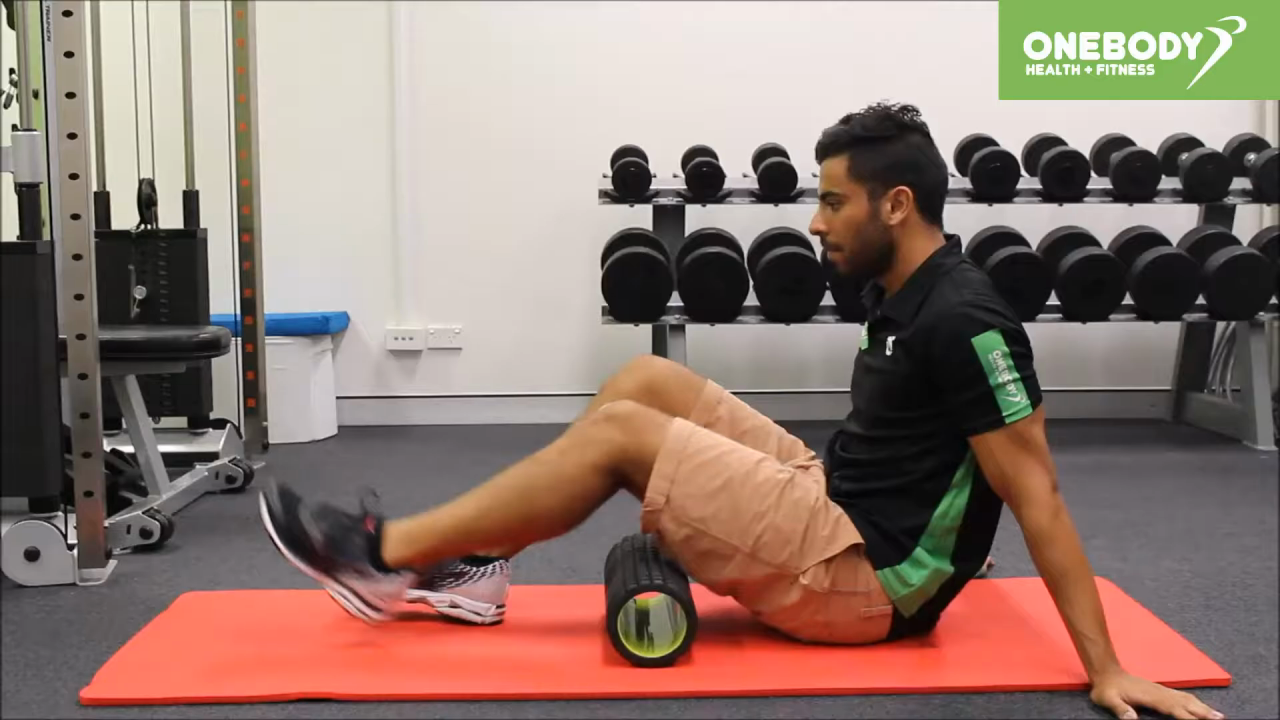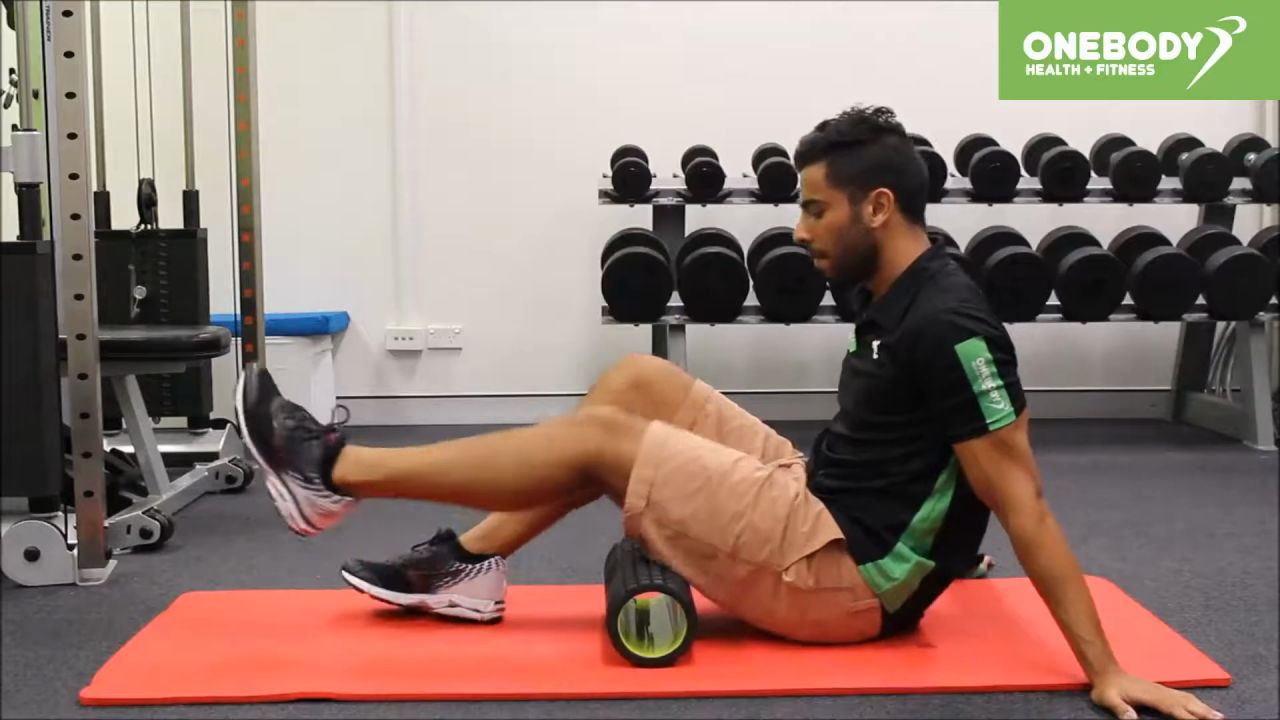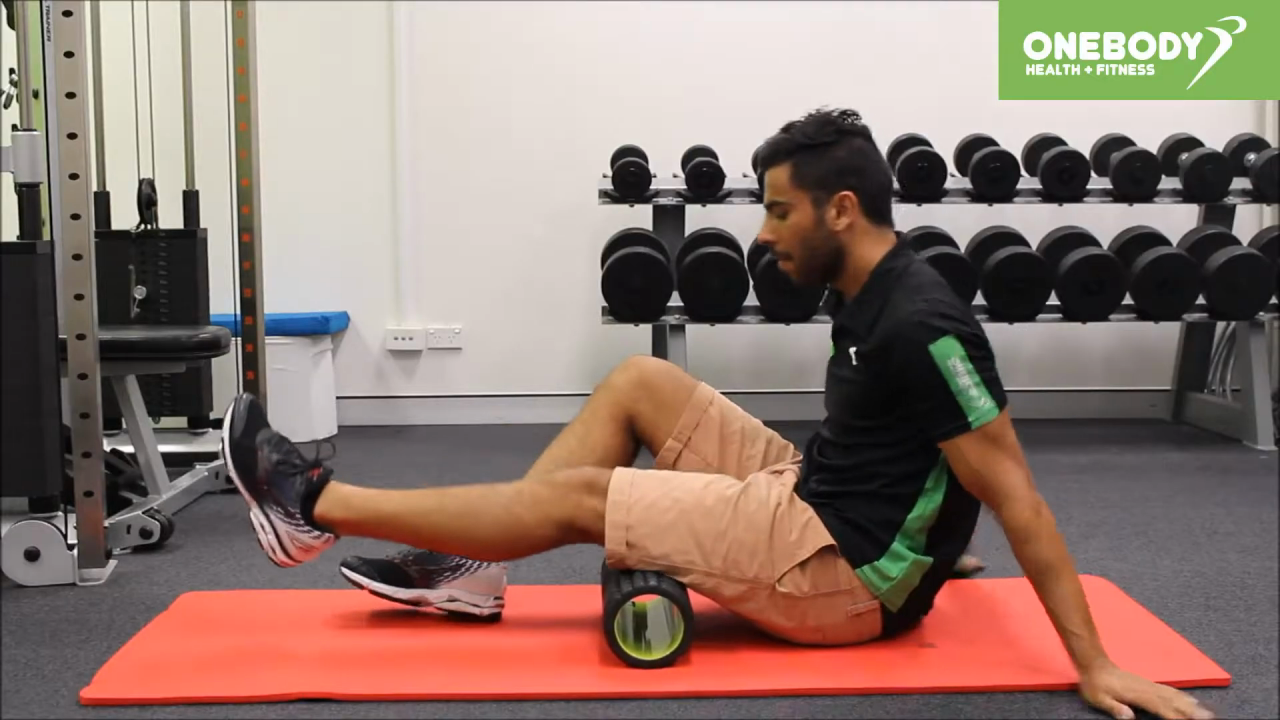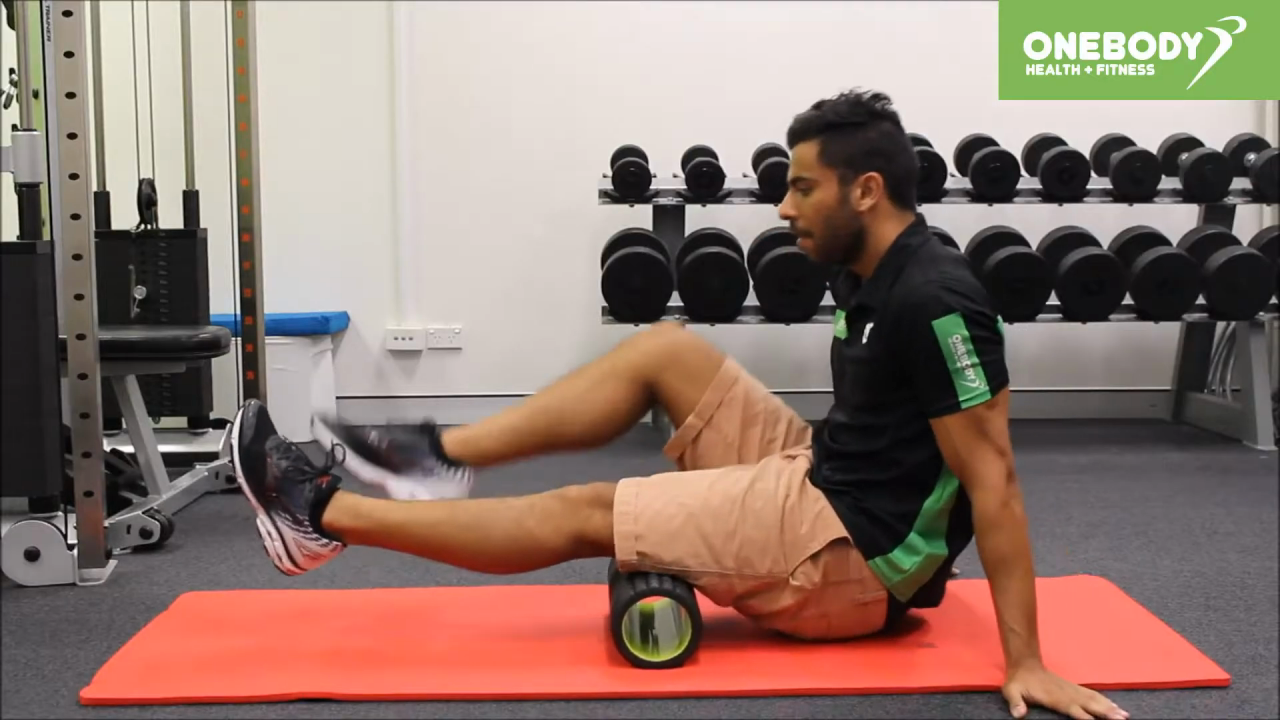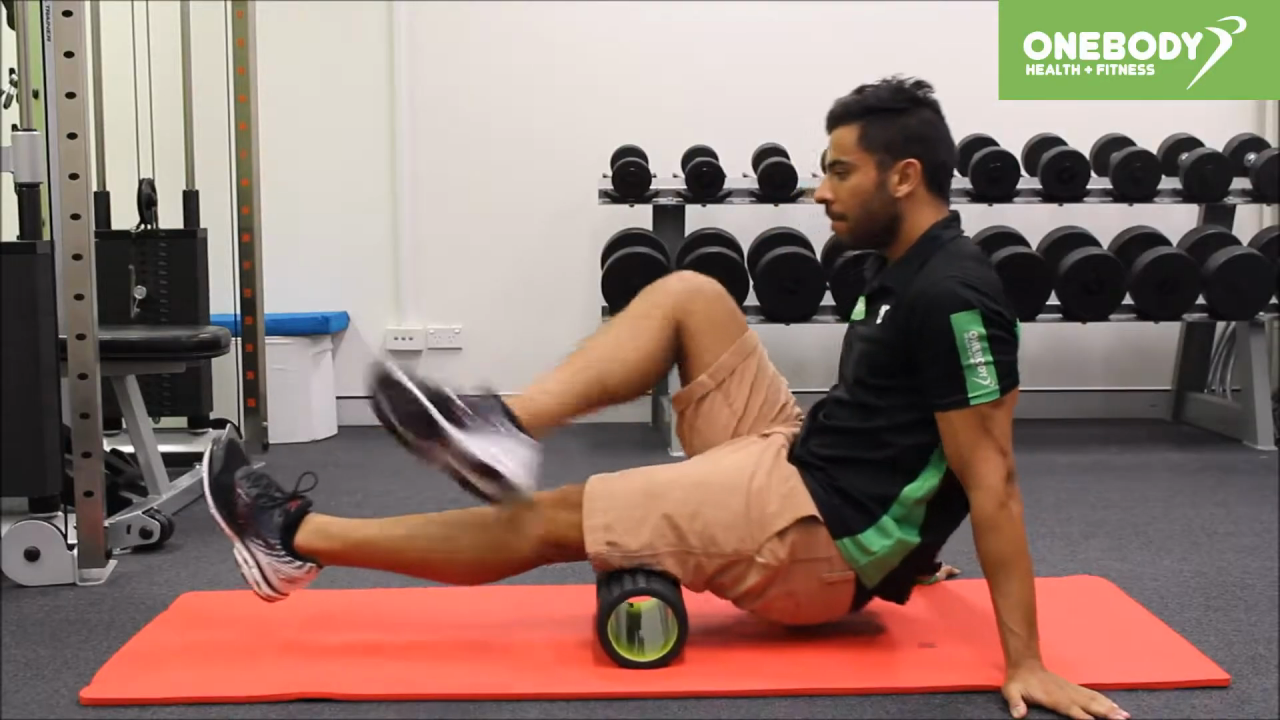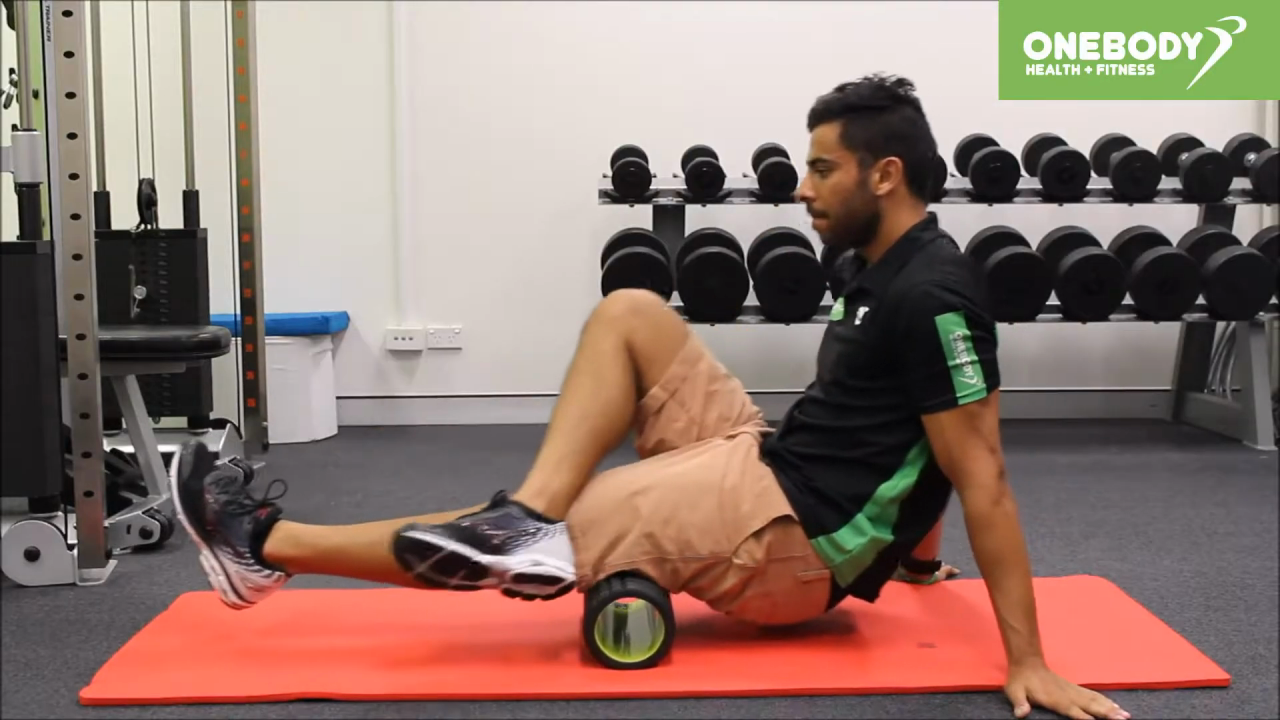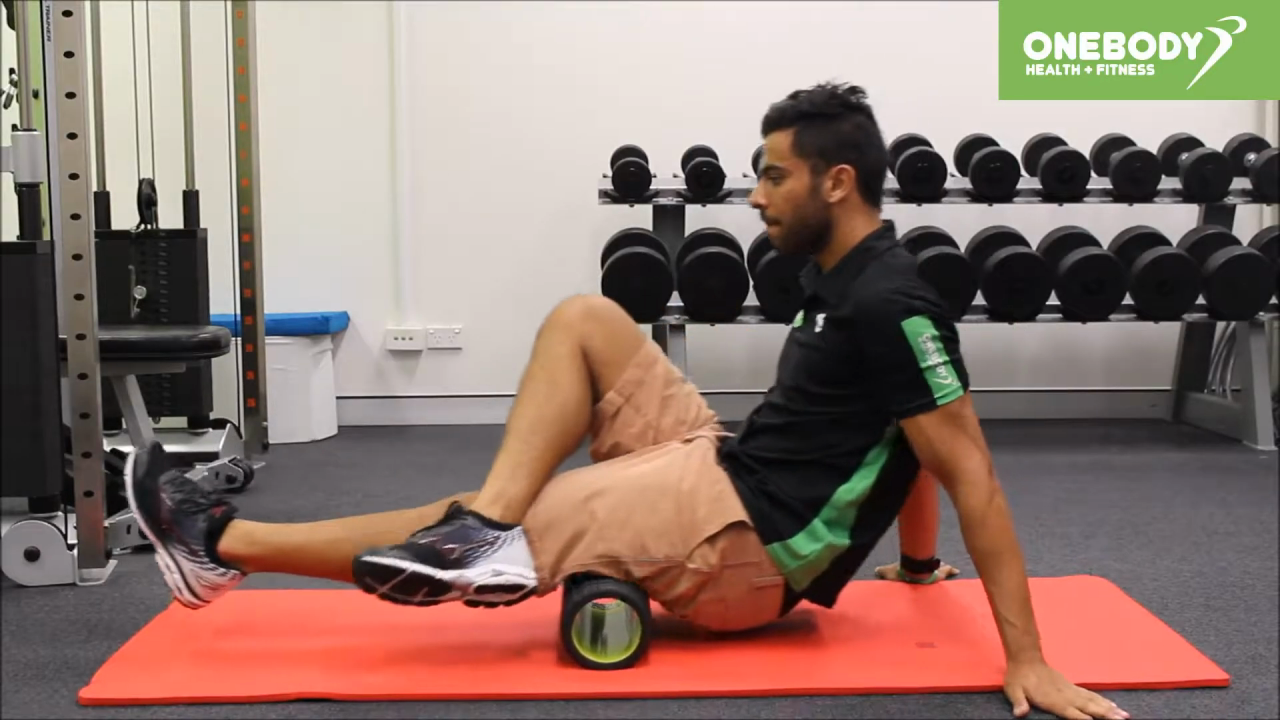
dt=0.3s
person 1, frame 1
left shoulder: (961, 322)
right shoulder: (904, 292)
left elbow: (1037, 496)
right wrist: (941, 542)
left hip: (855, 577)
right hip: (836, 508)
left knee: (620, 430)
right knee: (646, 381)
left ankle: (382, 555)
right ankle: (471, 567)
person 1, frame 2
left shoulder: (944, 325)
right shoulder: (895, 295)
left elbow: (1022, 503)
right wrist: (934, 540)
left hip: (835, 575)
right hip: (821, 508)
left knee: (598, 437)
right knee: (636, 379)
left ankle: (334, 472)
right ankle: (470, 562)
person 1, frame 3
left shoulder: (913, 321)
right shoulder: (870, 288)
left elbow: (1014, 490)
right elbow: (933, 455)
right wrist: (935, 534)
left hip: (841, 568)
right hip: (820, 500)
left knee: (583, 498)
right knee: (638, 383)
left ankle: (312, 502)
right ankle: (468, 565)
person 1, frame 4
left shoulder: (930, 301)
right shoulder: (876, 275)
left elbow: (992, 482)
right wrist: (911, 541)
left hip: (846, 558)
right hip: (820, 486)
left knee: (582, 514)
right knee: (670, 349)
left ankle: (325, 513)
right ankle: (440, 462)
person 1, frame 5
left shoulder: (950, 296)
right shoulder: (907, 270)
left elbow: (992, 480)
right elbow: (921, 436)
right wrist: (909, 539)
left hip: (812, 536)
right hip: (796, 469)
left knee: (535, 520)
right knee: (687, 296)
left ankle: (297, 539)
right ankle: (507, 428)
person 1, frame 6
left shoulder: (929, 297)
right shoulder: (886, 270)
left elbow: (982, 480)
right elbow: (915, 444)
right wrist: (913, 552)
left hip: (786, 537)
right hip: (767, 468)
right knee: (627, 316)
left ankle: (268, 547)
right ankle: (530, 524)
person 1, frame 7
left shoulder: (888, 305)
right shoulder: (848, 278)
left elbow: (968, 470)
right elbow: (910, 443)
right wrist: (914, 559)
left hip: (742, 543)
right hip: (727, 474)
left knee: (483, 525)
right knee: (580, 323)
left ankle: (224, 544)
right ankle: (482, 532)
